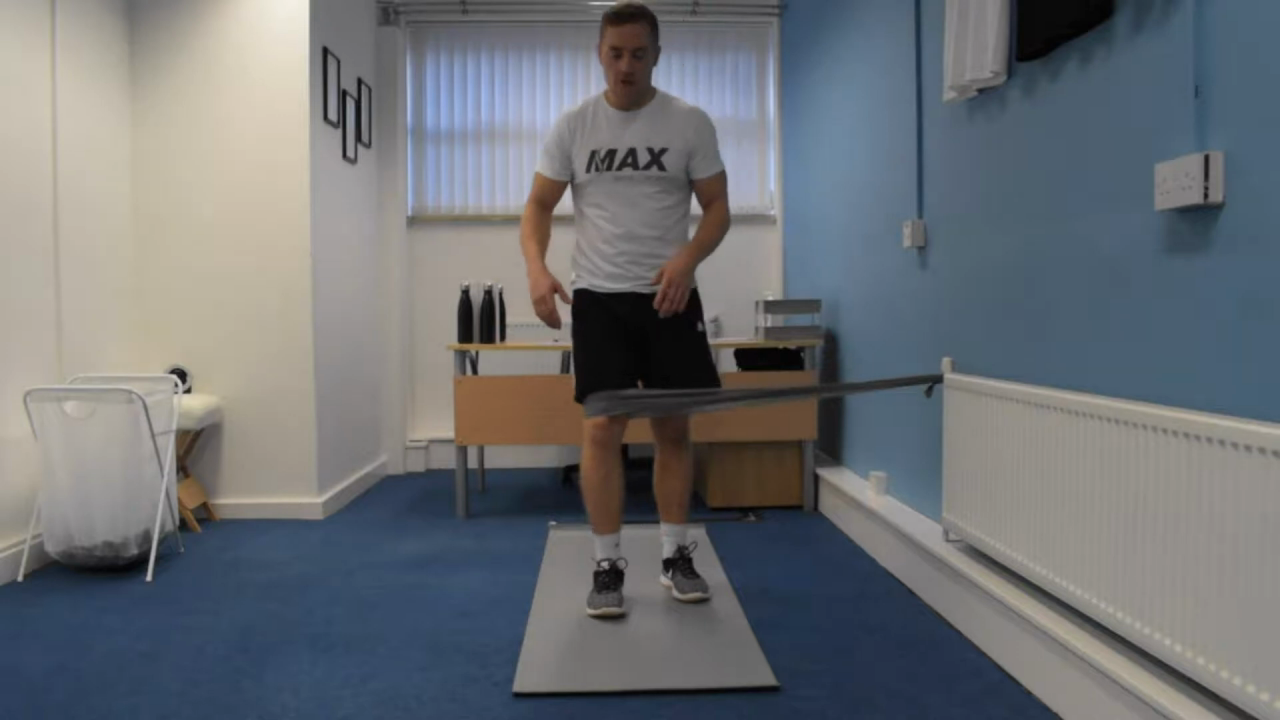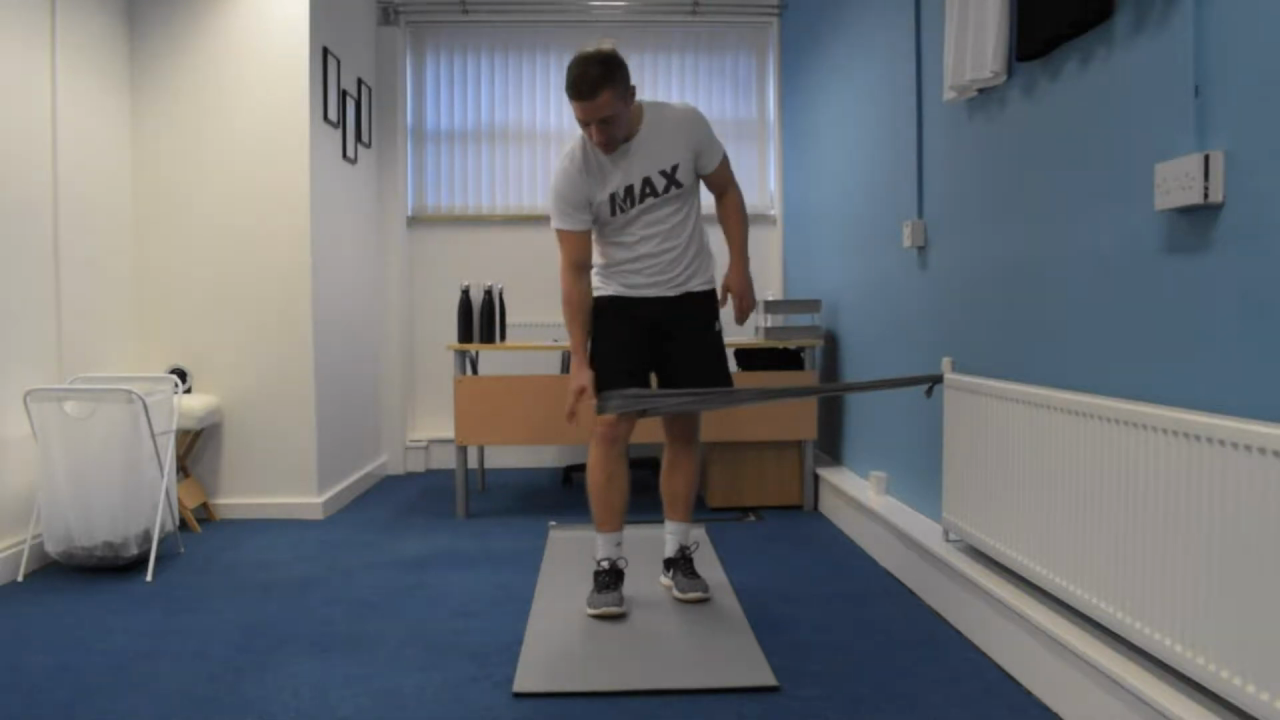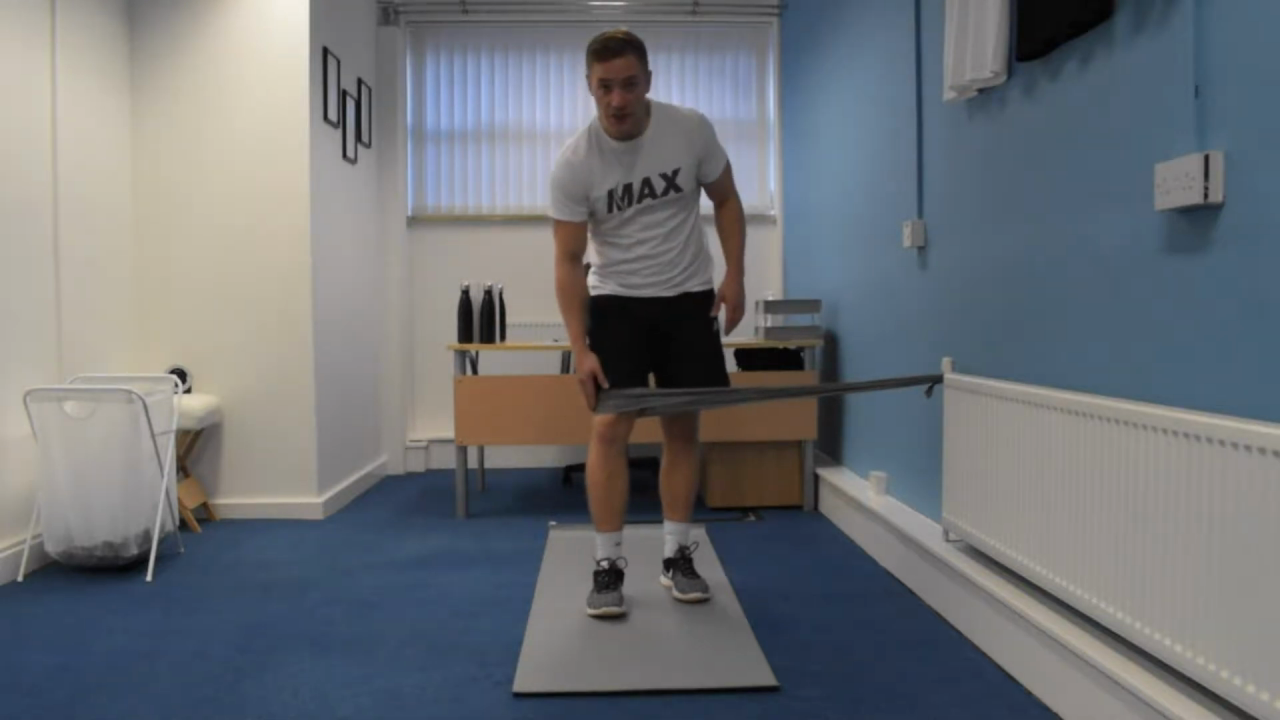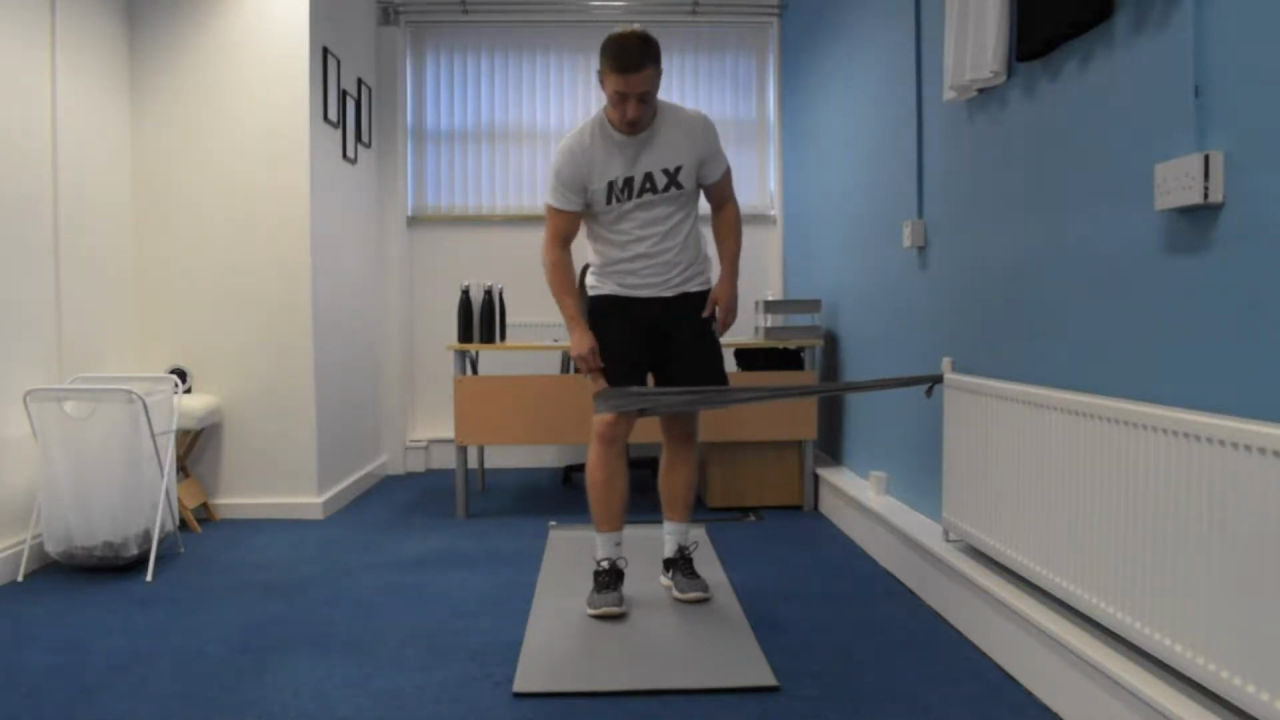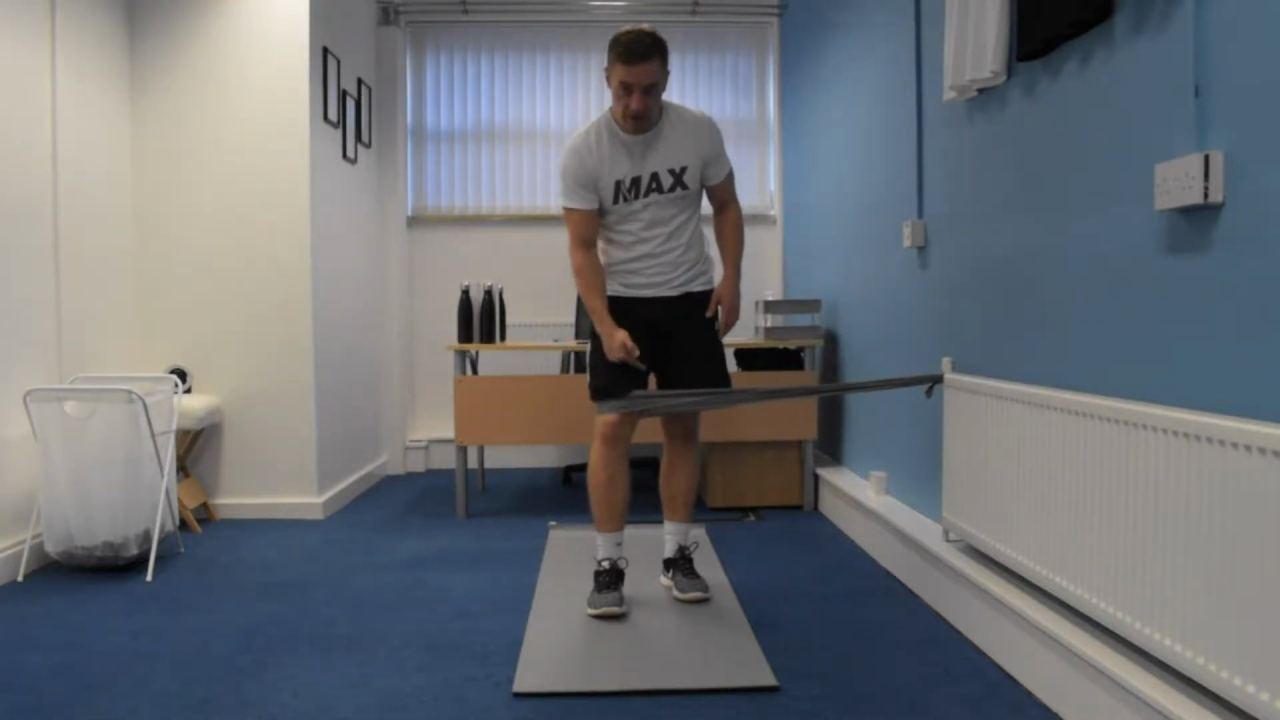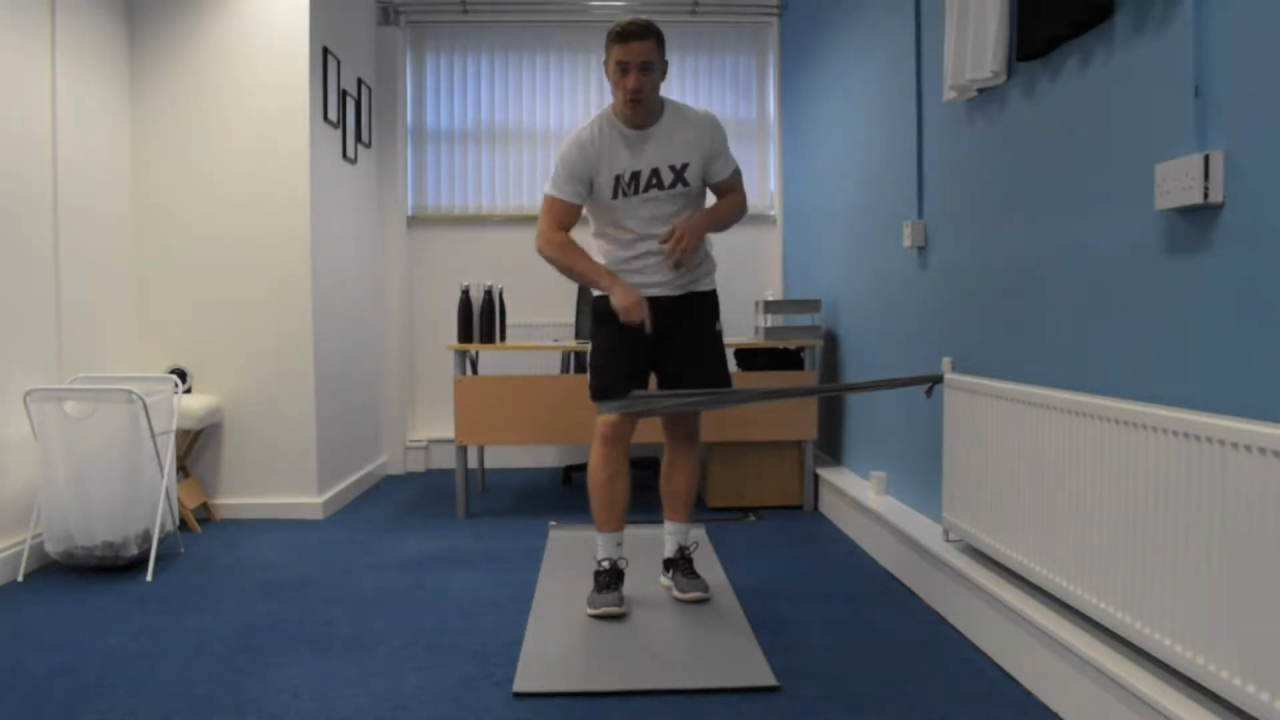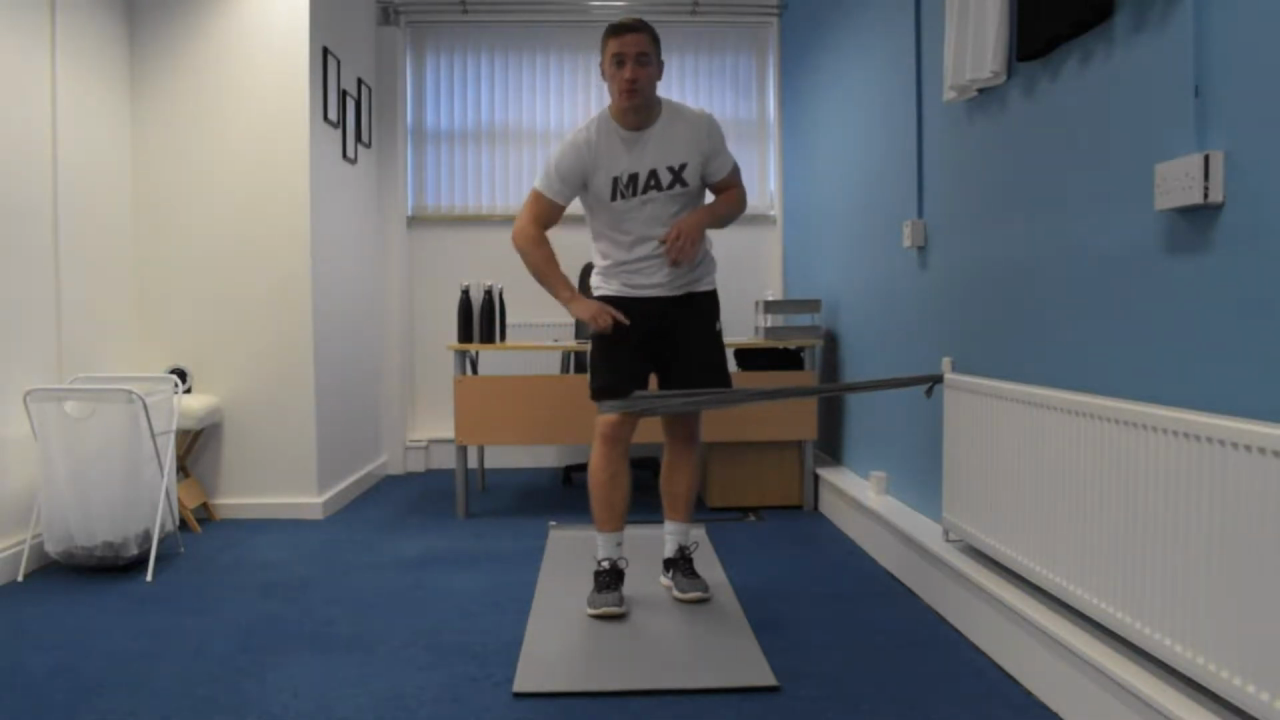
dt=0.7s
person 1, frame 1
left shoulder: (690, 123)
right shoulder: (572, 125)
left elbow: (717, 207)
right elbow: (539, 203)
left wrist: (687, 257)
right wrist: (537, 268)
left hip: (669, 297)
right hip: (599, 299)
left knee: (673, 430)
right knee: (602, 430)
left ankle: (676, 556)
right ankle: (607, 566)
person 1, frame 2
left shoulder: (685, 123)
right shoulder: (572, 173)
left elbow: (726, 190)
right elbow: (575, 270)
left wrist: (739, 265)
right wrist: (579, 361)
left hip: (691, 297)
right hip: (620, 303)
left knee: (684, 427)
right knee: (611, 426)
left ankle: (677, 556)
right ankle: (608, 565)
person 1, frame 3
left shoulder: (691, 129)
right shoulder: (574, 163)
left elbow: (726, 200)
right elbow: (569, 259)
left wrist: (734, 275)
right wrist: (580, 348)
left hip: (689, 298)
right hip: (617, 302)
left knee: (682, 427)
right knee: (610, 427)
left ankle: (677, 556)
right ankle: (608, 565)
person 1, frame 4
left shoulder: (695, 130)
right shoulder: (577, 151)
left elbow: (725, 204)
right elbow: (557, 243)
left wrist: (729, 278)
right wrist: (576, 325)
left hip: (688, 298)
right hip: (615, 301)
left knee: (682, 427)
right knee: (609, 427)
left ankle: (677, 556)
right ankle: (608, 565)
person 1, frame 5
left shoulder: (700, 131)
right shoulder: (583, 151)
left elbow: (726, 207)
right elbow: (582, 248)
left wrist: (730, 278)
right wrist: (607, 327)
left hip: (690, 300)
right hip: (622, 303)
left knee: (683, 428)
right knee: (612, 430)
left ankle: (677, 556)
right ankle: (608, 565)
person 1, frame 6
left shoulder: (702, 128)
right shoulder: (584, 145)
left elbow: (735, 199)
right elbow: (551, 237)
left wrist: (701, 221)
right wrist: (612, 285)
left hip: (691, 298)
right hip: (619, 303)
left knee: (684, 427)
right knee: (613, 428)
left ankle: (677, 556)
right ankle: (608, 566)
person 1, frame 7
left shoulder: (699, 128)
right shoulder: (583, 147)
left elbow: (734, 195)
right elbow: (526, 230)
left wrist: (700, 217)
right wrist: (575, 302)
left hip: (691, 297)
right hip: (620, 301)
left knee: (683, 427)
right knee: (612, 429)
left ankle: (677, 556)
right ankle: (608, 566)
